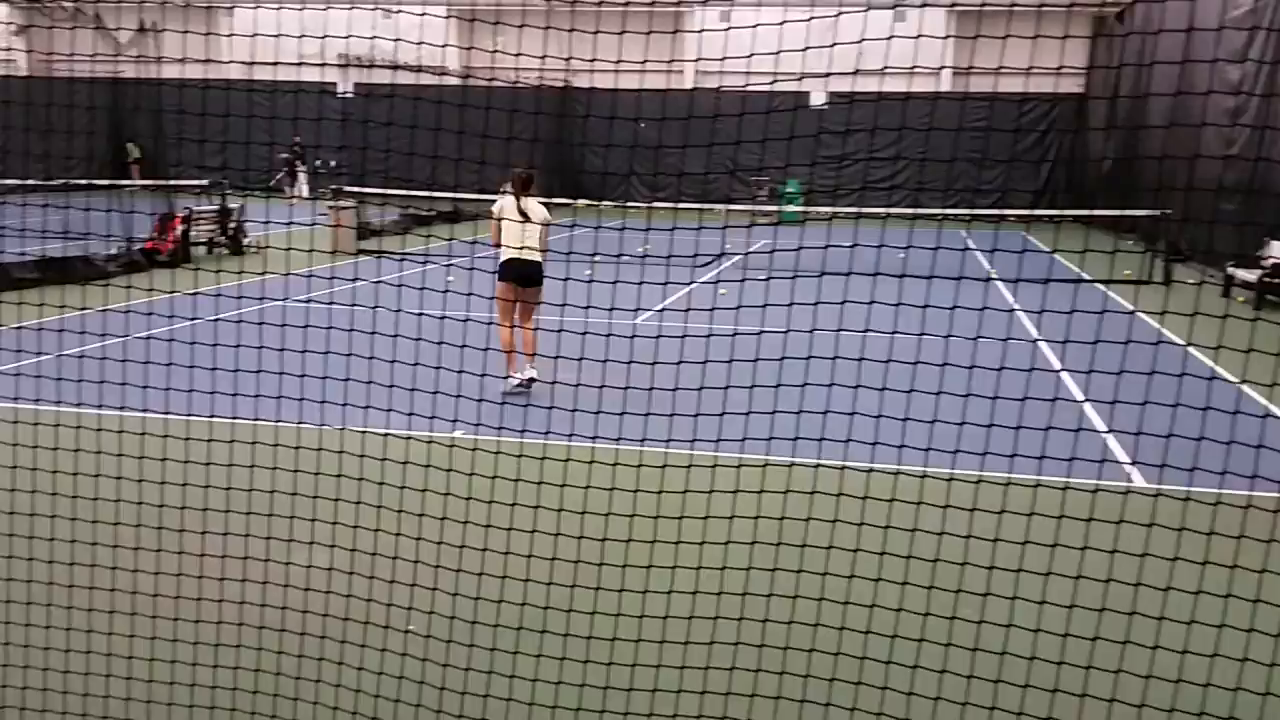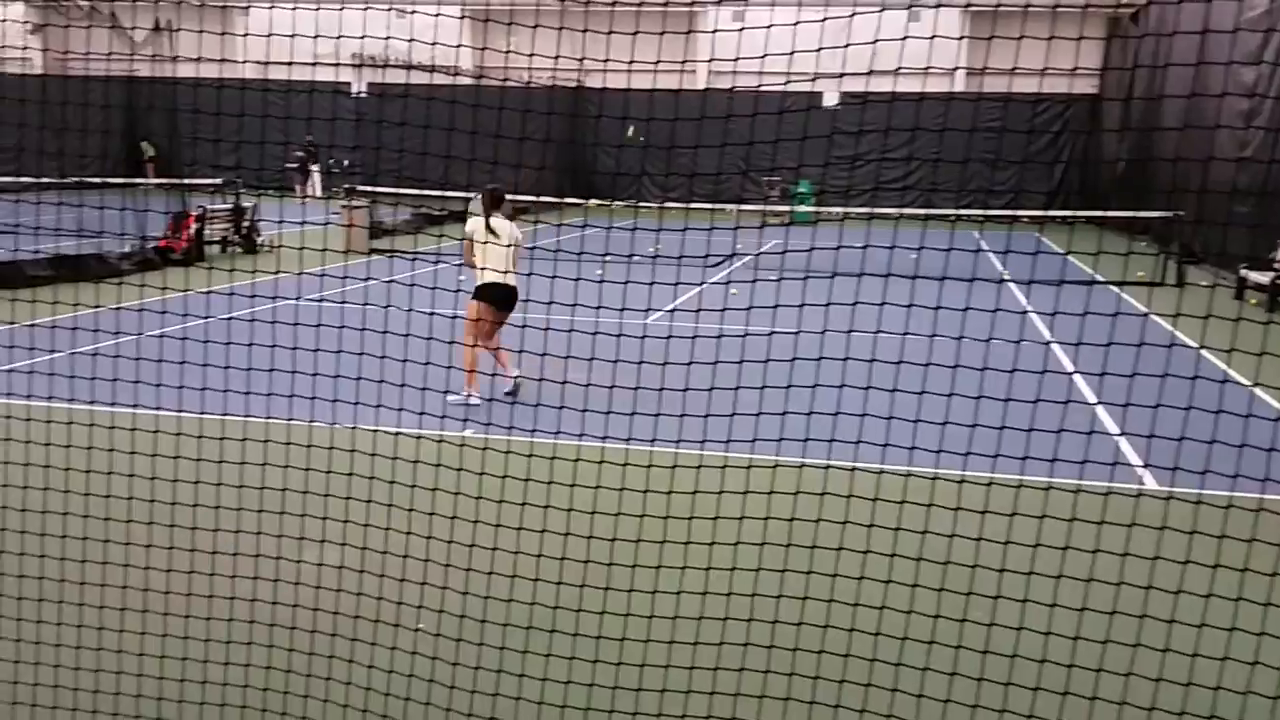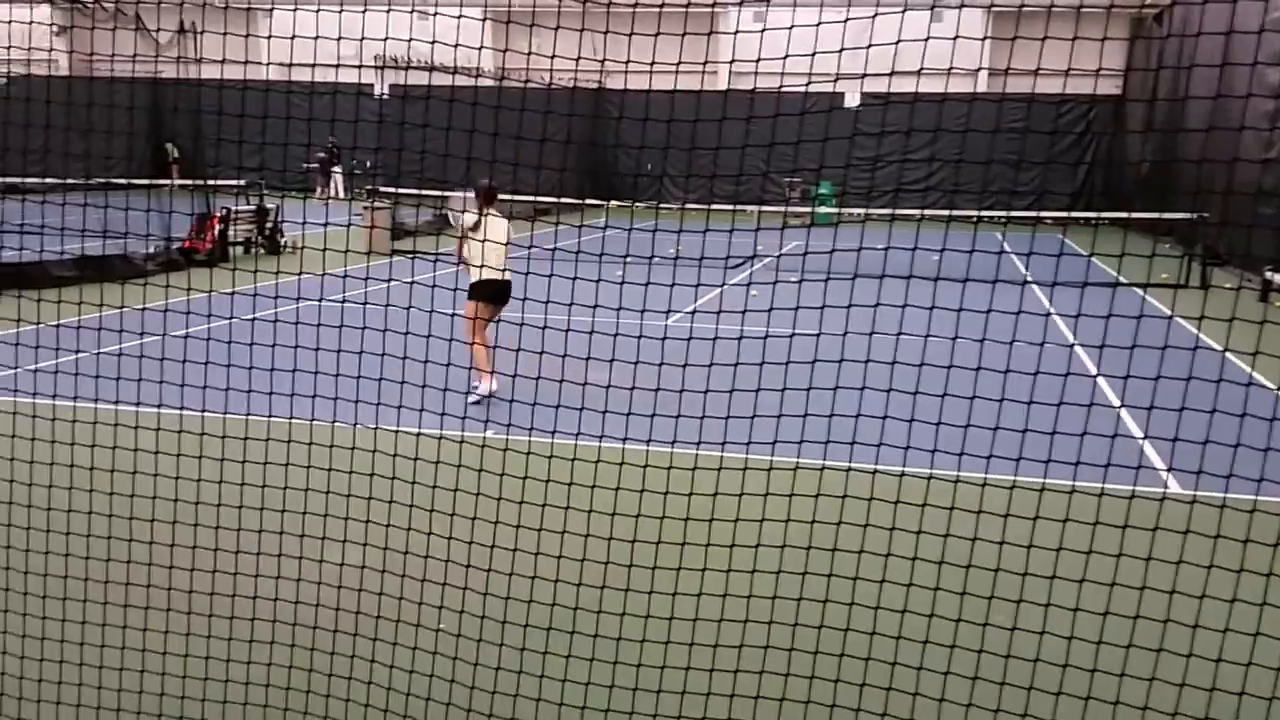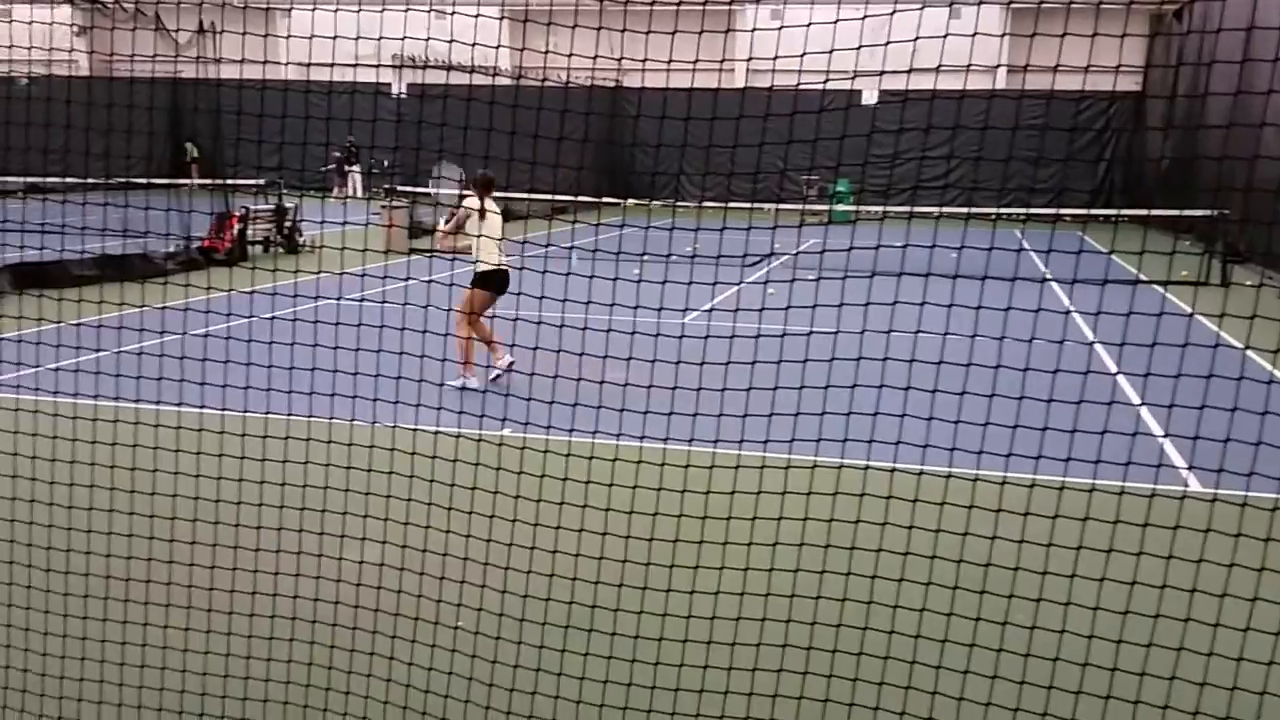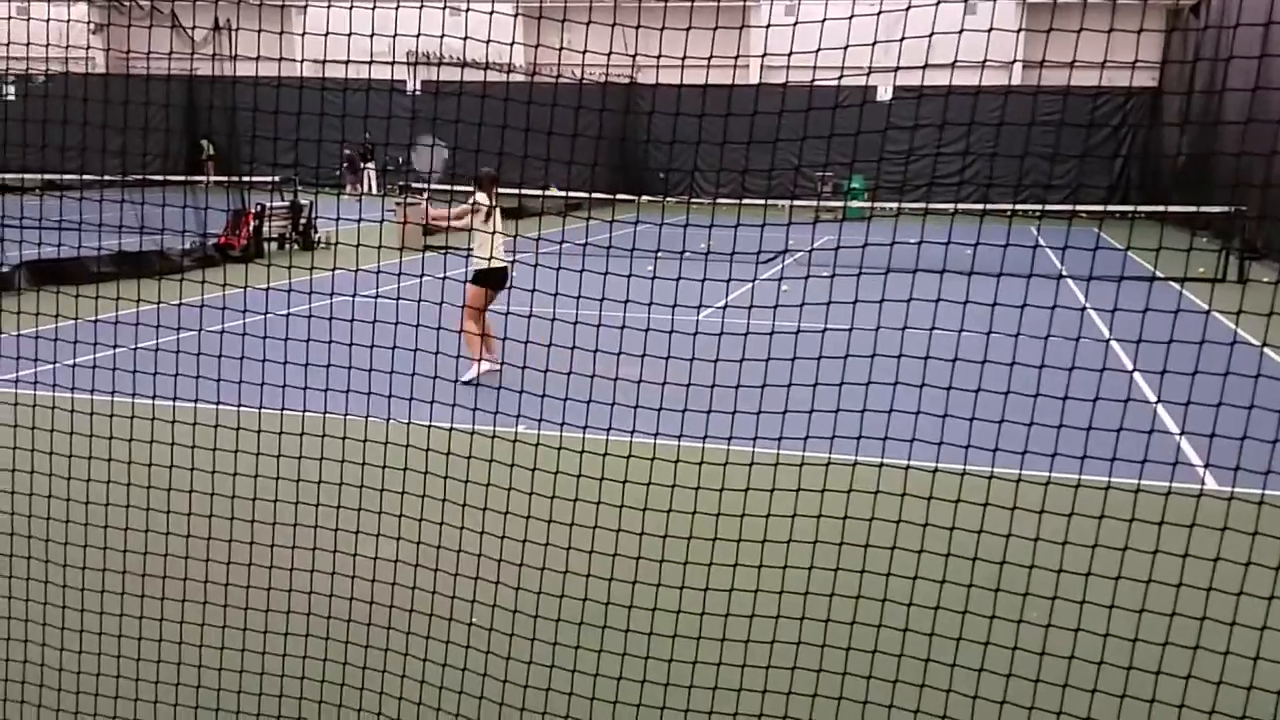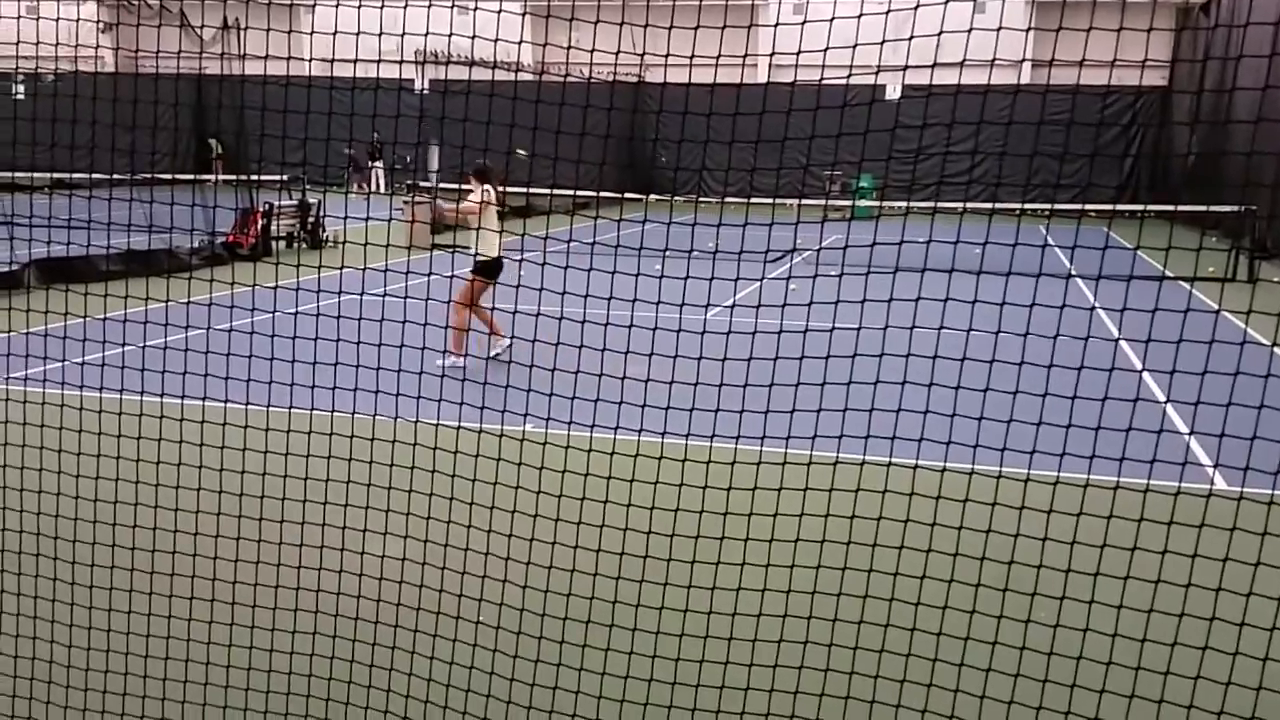
dt=0.2s
person 1, frame 1
left shoulder: (502, 203)
right shoulder: (541, 210)
left elbow: (495, 241)
left hip: (511, 264)
right hip: (535, 265)
left knee: (504, 322)
right knee: (526, 322)
left ankle: (513, 373)
right ankle: (529, 369)
person 1, frame 2
left shoulder: (475, 223)
right shoulder: (513, 228)
left elbow: (467, 259)
left hip: (489, 287)
right hip: (510, 290)
left knee: (469, 339)
right knee: (488, 337)
left ankle: (470, 392)
right ankle: (511, 373)
person 1, frame 3
left shoulder: (469, 217)
right shoulder: (504, 223)
left elbow: (460, 251)
left wrist: (465, 259)
left hip: (484, 284)
right hip: (503, 284)
left knee: (474, 336)
right knee: (479, 331)
left ankle: (486, 383)
right ankle: (486, 382)
person 1, frame 4
left shoulder: (471, 203)
right shoulder: (496, 210)
left elbow: (453, 227)
left wrist: (443, 232)
left hip: (488, 273)
right hip: (502, 273)
left knee: (462, 322)
right knee: (474, 318)
left ankle: (467, 376)
right ankle: (502, 359)
person 1, frame 5
left shoulder: (480, 199)
right shoulder: (490, 204)
left elbow: (453, 214)
right elbow: (462, 224)
left wrist: (430, 212)
right wrist: (435, 222)
left hip: (489, 271)
right hip: (497, 270)
left knee: (468, 318)
right knee: (476, 314)
left ankle: (478, 364)
right ankle: (491, 359)
person 1, frame 6
left shoulder: (486, 190)
right shoulder: (473, 195)
left elbow: (474, 209)
right elbow: (459, 215)
left wrist: (446, 207)
right wrist: (443, 209)
left hip: (488, 262)
right hip: (485, 260)
left knee: (459, 305)
right knee: (472, 304)
left ankle: (457, 355)
right ankle: (499, 339)
